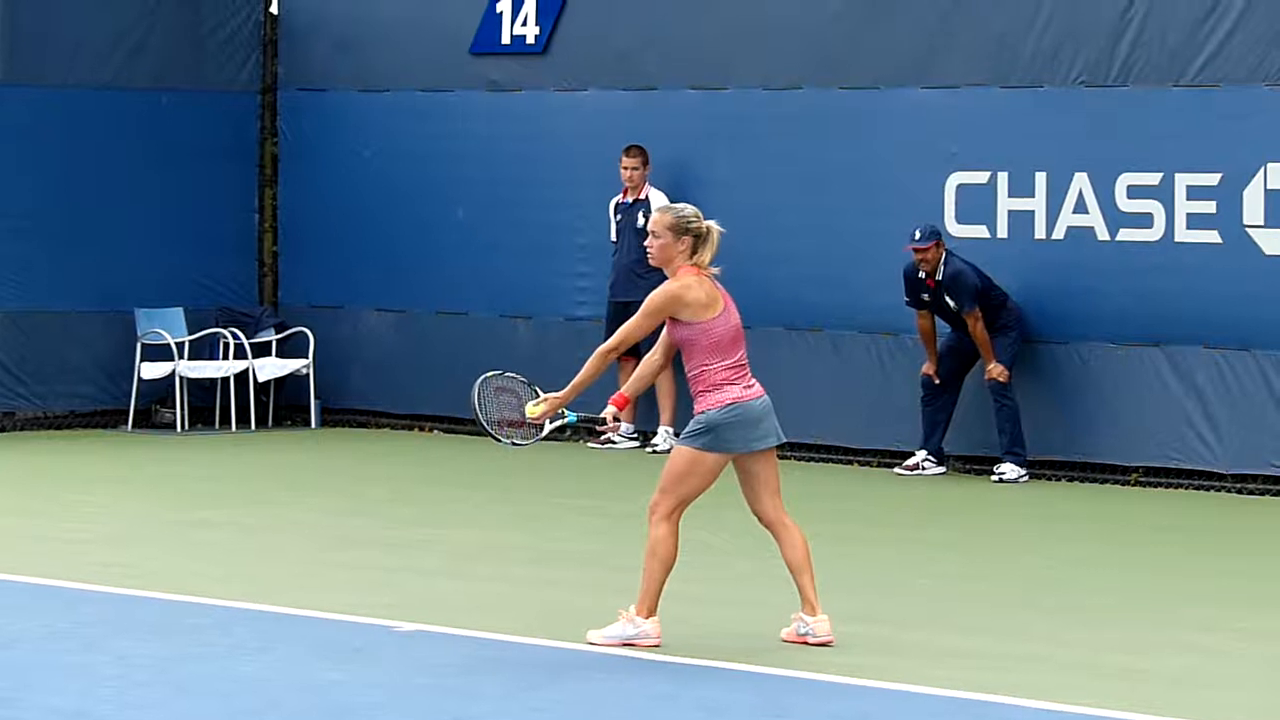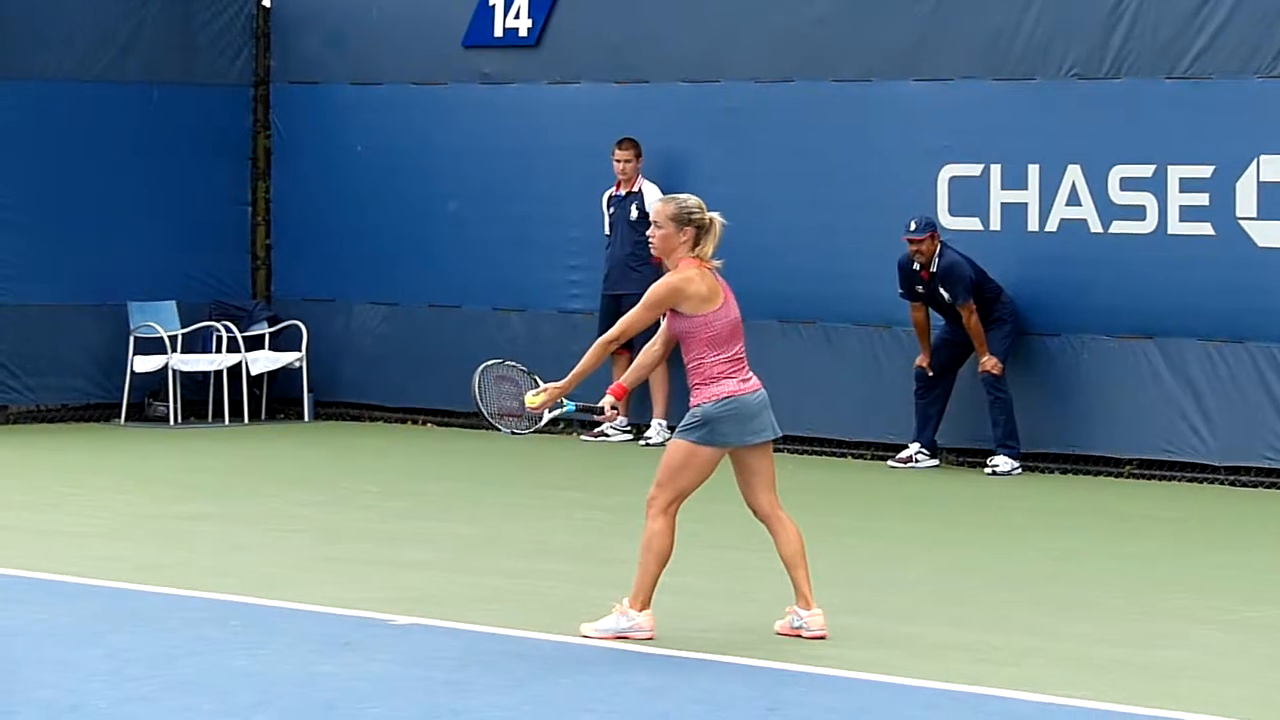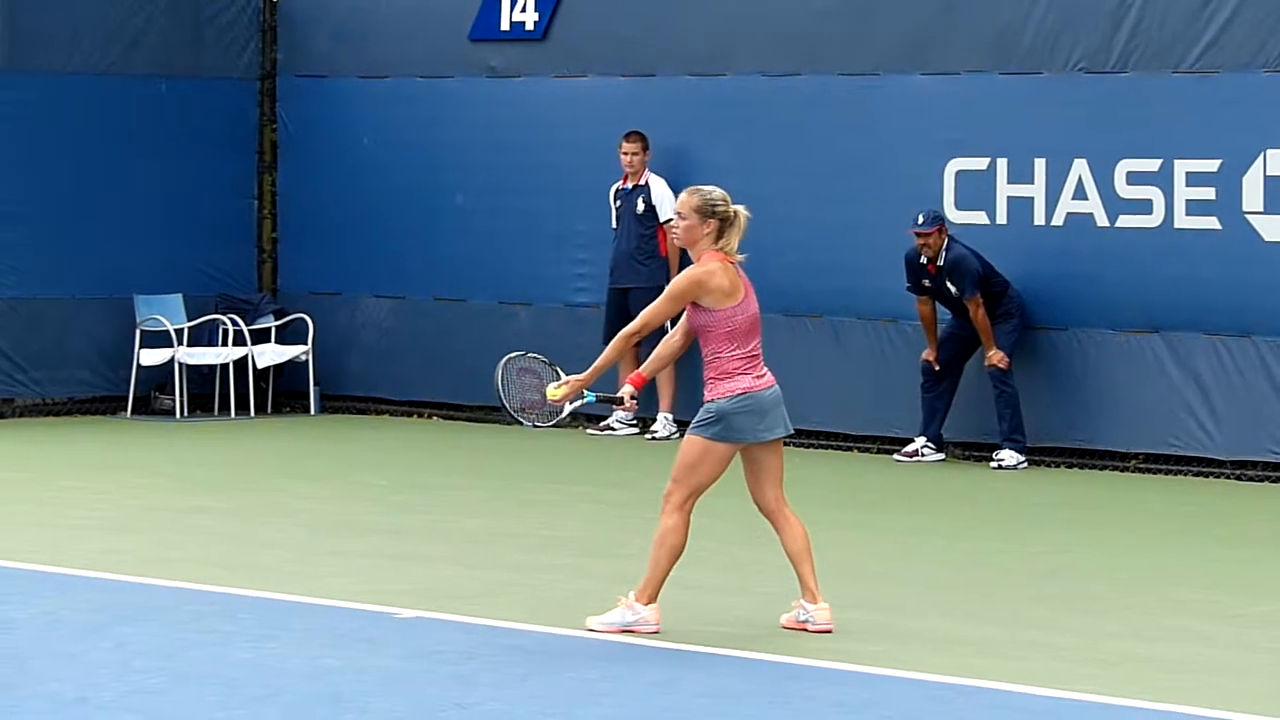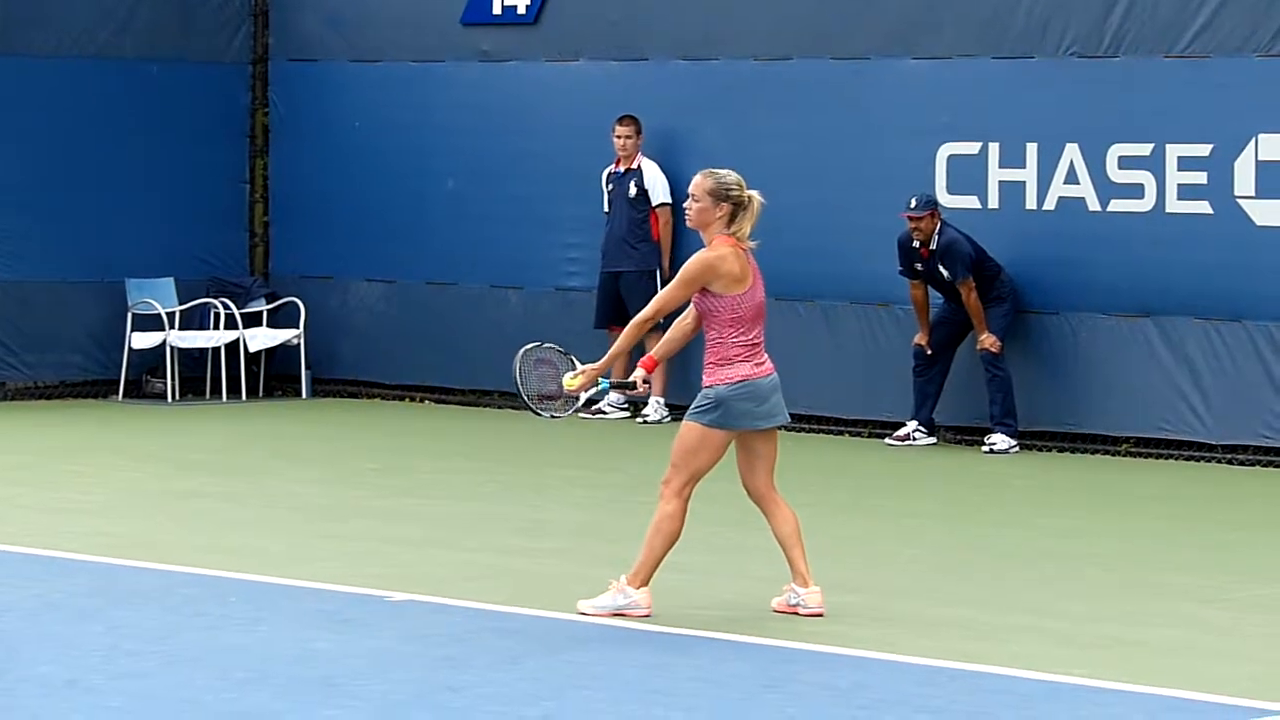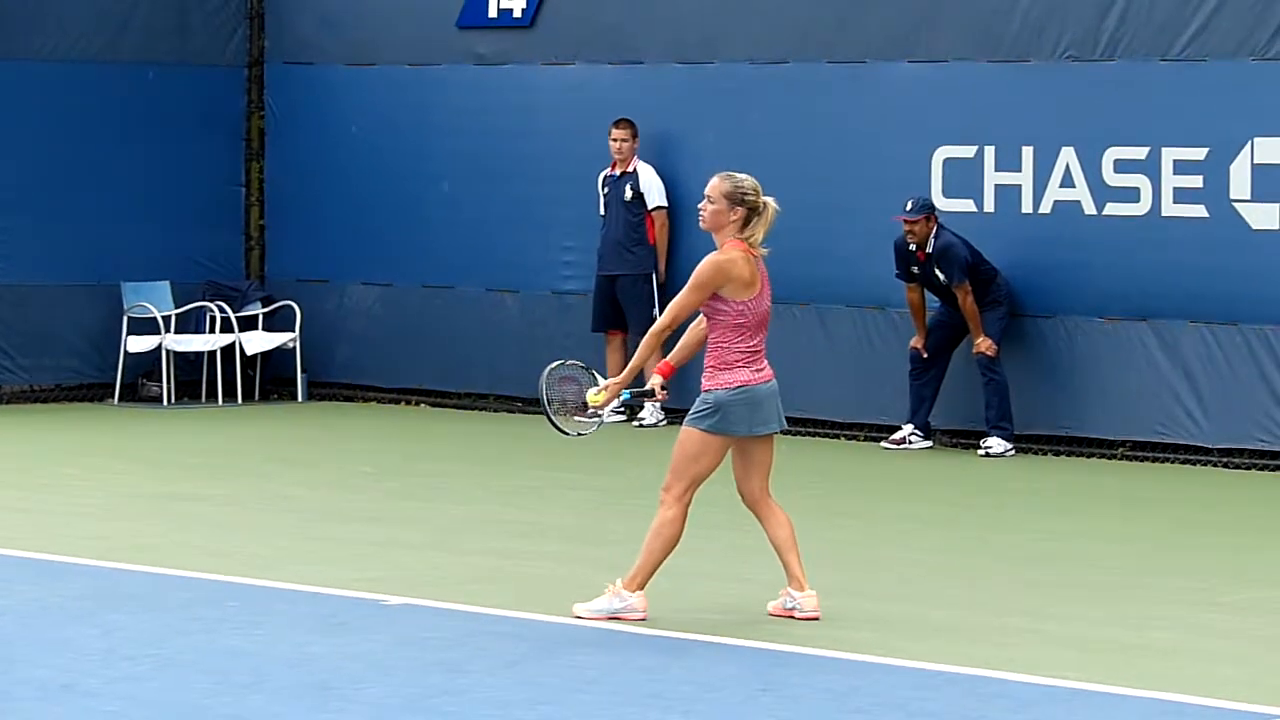
dt=1s
person 1, frame 1
left shoulder: (678, 290)
right shoulder: (700, 284)
left elbow: (612, 348)
right elbow: (658, 356)
left wrist: (564, 397)
right wrist: (620, 401)
left hip: (720, 415)
right hip: (753, 406)
left knee: (663, 511)
right knee: (773, 514)
left ankle: (643, 620)
right ankle: (814, 618)
person 1, frame 2
left shoulder: (679, 282)
right shoulder: (702, 275)
left elbow: (612, 339)
right elbow: (659, 345)
left wrist: (564, 386)
right wrist: (618, 391)
left hip: (717, 408)
right hip: (749, 400)
left knee: (660, 504)
right knee: (768, 508)
left ankle: (636, 613)
right ankle: (807, 612)
person 1, frame 3
left shoulder: (701, 274)
right shoulder: (724, 268)
left elbow: (634, 331)
right elbow: (679, 336)
left wrist: (586, 378)
right wrist: (637, 380)
left hip: (730, 404)
right hip: (762, 396)
left knee: (676, 501)
right knee: (774, 504)
left ankle: (642, 606)
right ankle: (813, 605)
person 1, frame 4
left shoulder: (712, 259)
right shoulder: (737, 253)
left elbow: (647, 316)
right elbow: (691, 320)
left wrist: (601, 366)
right wrist: (648, 365)
left hip: (728, 390)
right hip: (760, 383)
left knee: (674, 488)
right knee: (764, 491)
left ankle: (633, 590)
right ankle: (805, 589)
person 1, frame 5
left shoulder: (722, 262)
right shoulder: (749, 258)
left elbow: (663, 325)
left wrist: (623, 378)
right wrist: (665, 371)
left hip: (727, 394)
right hip: (759, 390)
left knee: (673, 495)
right knee: (758, 496)
left ankle: (629, 594)
right ankle: (801, 593)
person 2, frame 1
left shoulder: (657, 200)
right shoulder: (615, 204)
right wrist: (619, 279)
left hip: (649, 292)
right hip: (619, 292)
right knee: (625, 358)
left ankle: (665, 431)
right ankle: (626, 429)
person 2, frame 2
left shoulder: (650, 193)
right shoulder: (608, 197)
right wrist: (612, 274)
left hip: (643, 287)
right hip: (613, 286)
right knee: (619, 352)
left ankle: (659, 424)
right ankle: (619, 422)
person 2, frame 3
left shoulder: (657, 187)
right shoulder: (616, 190)
left elbow: (673, 235)
left wrist: (674, 280)
right wrist: (619, 270)
left hip: (650, 282)
right hip: (619, 281)
left knee: (658, 348)
right knee: (626, 346)
left ankle: (666, 419)
right ankle: (625, 416)
person 2, frame 4
left shoulder: (650, 171)
right shoulder: (608, 174)
left elbow: (665, 219)
left wrist: (664, 262)
right wrist: (611, 253)
left hip: (642, 266)
right hip: (611, 265)
left knee: (651, 330)
right knee: (616, 329)
left ankle: (657, 402)
right ankle: (616, 399)
person 2, frame 5
left shoulder: (646, 175)
right shoulder: (604, 178)
left elbow: (661, 222)
left wrist: (661, 266)
right wrist: (607, 257)
left hip: (639, 270)
right hip: (607, 269)
left knee: (647, 334)
right knee: (613, 333)
left ankle: (654, 406)
right ankle: (613, 403)
person 3, frame 1
left shoulder: (958, 273)
right shoulder: (912, 273)
left elbow: (975, 321)
right elbow: (924, 317)
left wrist: (990, 364)
right wrist: (932, 360)
left hip: (1002, 325)
right hip: (963, 330)
left knee: (997, 383)
right knee: (933, 381)
left ankle: (1014, 463)
right ankle: (930, 456)
person 3, frame 2
left shoulder: (952, 265)
right shoulder: (907, 265)
left elbow: (969, 313)
right elbow: (918, 309)
left wrist: (984, 356)
right wrist: (925, 353)
left hip: (996, 318)
right hip: (956, 323)
left knee: (991, 375)
right knee: (926, 374)
left ankle: (1007, 456)
right ankle: (923, 449)
person 3, frame 3
left shoulder: (960, 259)
right shoulder: (914, 258)
left elbow: (976, 307)
right elbow: (925, 303)
left wrist: (990, 350)
right wrist: (932, 347)
left hip: (1003, 312)
right hip: (963, 317)
left knee: (998, 369)
right knee: (933, 367)
left ankle: (1013, 449)
right ankle: (929, 442)
person 3, frame 4
left shoulder: (952, 243)
right shoulder: (906, 242)
left elbow: (969, 291)
right elbow: (917, 287)
left wrist: (983, 334)
right wrist: (924, 331)
left hip: (994, 297)
right hip: (955, 301)
left knee: (990, 354)
right knee: (924, 352)
left ankle: (1005, 433)
right ankle: (921, 426)
person 3, frame 5
left shoulder: (948, 247)
right shoulder: (903, 246)
left elbow: (965, 295)
right elbow: (914, 290)
left wrist: (978, 338)
right wrist: (921, 334)
left hip: (990, 300)
right hip: (951, 304)
left knee: (986, 357)
right knee: (921, 355)
left ankle: (1001, 437)
right ankle: (917, 430)
